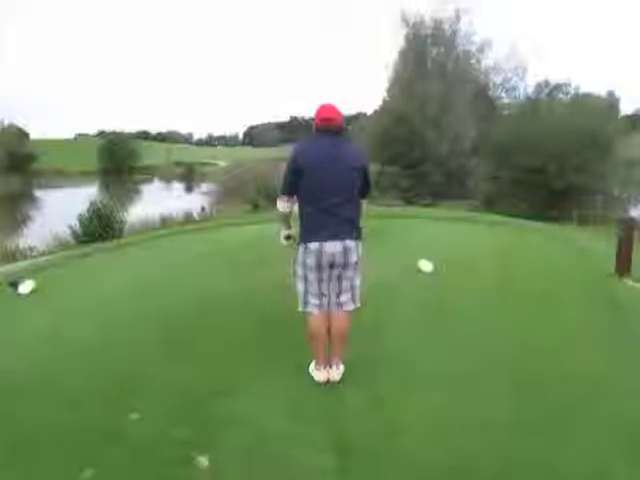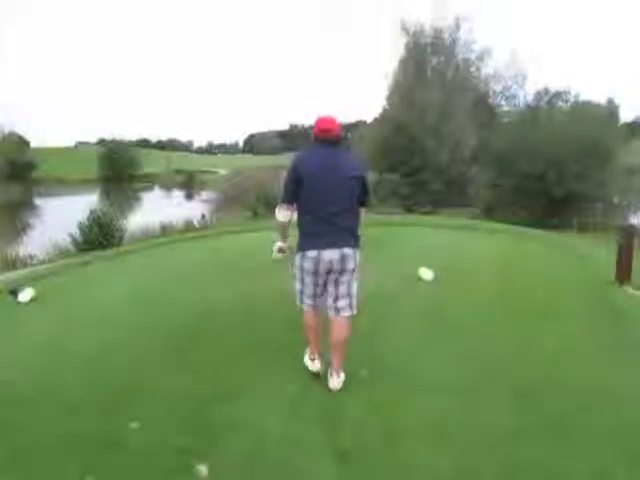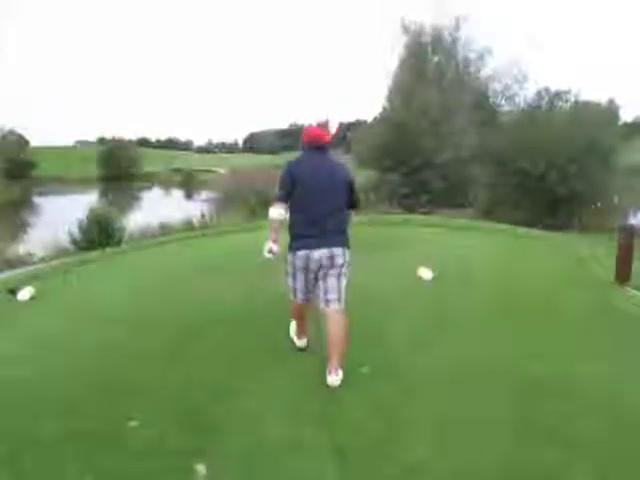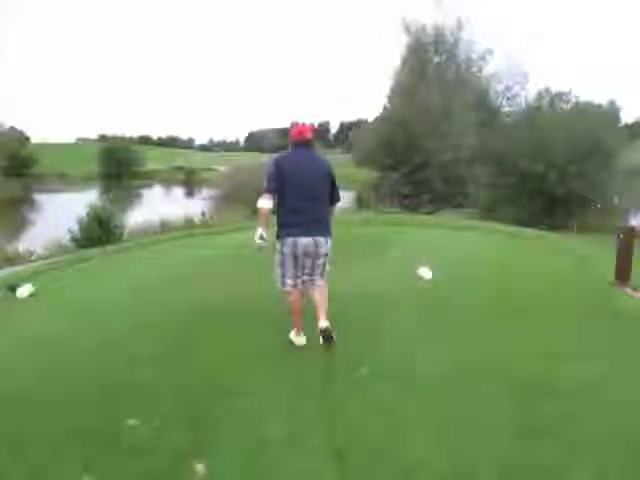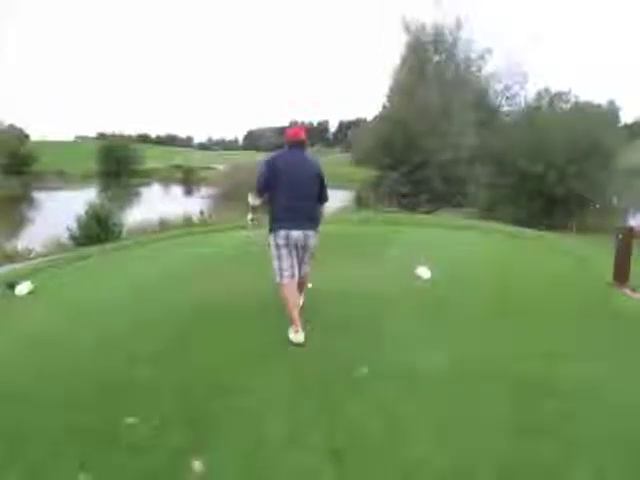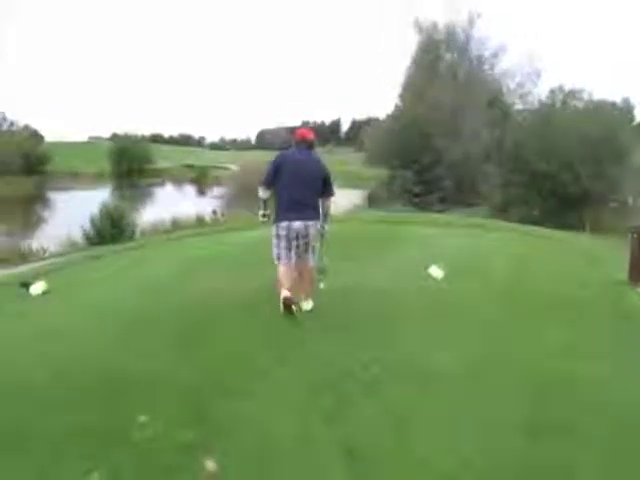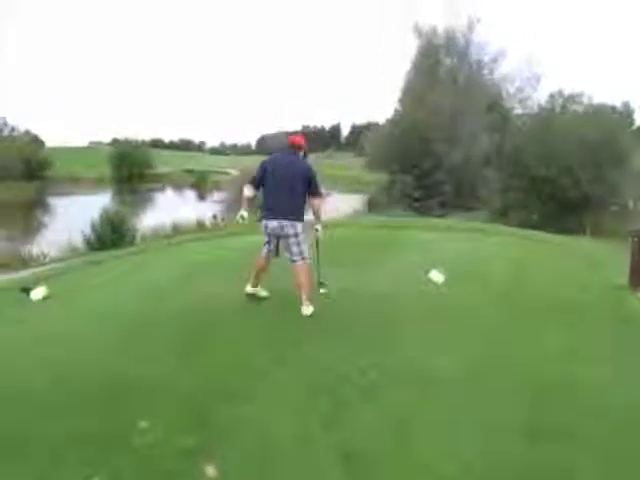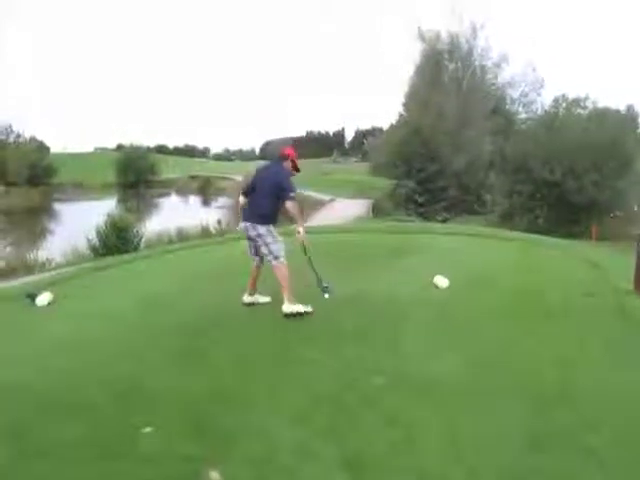
dt=0.3s
person 1, frame 1
left shoulder: (301, 152)
right shoulder: (357, 155)
left elbow: (286, 198)
left wrist: (286, 226)
left hip: (312, 241)
right hip: (348, 240)
left knee: (315, 306)
right knee: (342, 305)
left ankle: (319, 366)
right ankle: (336, 365)
person 1, frame 2
left shoulder: (301, 161)
right shoulder: (356, 165)
left elbow: (286, 207)
right elbow: (361, 206)
left wrist: (282, 238)
left hip: (311, 247)
right hip: (347, 247)
left knee: (310, 305)
right knee: (341, 312)
left ankle: (313, 357)
right ankle: (336, 373)
person 1, frame 3
left shoulder: (293, 168)
right shoulder: (342, 170)
left elbow: (279, 206)
right elbow: (351, 208)
left wrist: (271, 239)
left hip: (303, 247)
right hip: (337, 247)
left knee: (301, 297)
right knee: (334, 307)
left ankle: (300, 335)
right ankle: (334, 369)
person 1, frame 4
left shoulder: (280, 163)
right shoulder: (325, 165)
left elbow: (267, 198)
right elbow: (333, 202)
left wrist: (261, 227)
left hip: (290, 235)
right hip: (320, 235)
left knee: (292, 286)
right knee: (317, 281)
left ankle: (299, 332)
right ankle: (323, 322)
person 1, frame 5
left shoulder: (273, 162)
right shoulder: (314, 166)
left elbow: (258, 195)
right elbow: (321, 202)
right wrist: (315, 224)
left hip: (281, 229)
right hip: (308, 229)
left knee: (287, 280)
right knee: (303, 271)
left ankle: (297, 329)
right ankle: (298, 300)
person 1, frame 6
left shoulder: (281, 158)
right shoulder: (319, 164)
left elbow: (265, 189)
right elbow: (326, 198)
left wrist: (264, 208)
right wrist: (324, 221)
left hip: (284, 220)
right hip: (310, 220)
left knee: (283, 262)
right knee: (307, 261)
left ankle: (285, 293)
right ankle: (306, 299)
person 1, frame 7
left shoulder: (267, 163)
right shoulder: (306, 167)
left elbow: (249, 188)
right elbow: (315, 198)
left wrist: (244, 209)
right wrist: (318, 222)
left hip: (269, 219)
right hip: (292, 221)
left knee: (266, 253)
right knee: (301, 261)
left ankle: (252, 285)
right ankle: (306, 304)
person 1, frame 8
left shoulder: (261, 171)
right shoulder: (283, 175)
left elbow: (243, 196)
right elbow: (290, 203)
left wrist: (243, 215)
right wrist: (299, 225)
left hip: (248, 222)
right hip: (262, 224)
left knee: (258, 260)
right knee: (278, 261)
left ankle: (250, 295)
right ankle: (289, 303)
